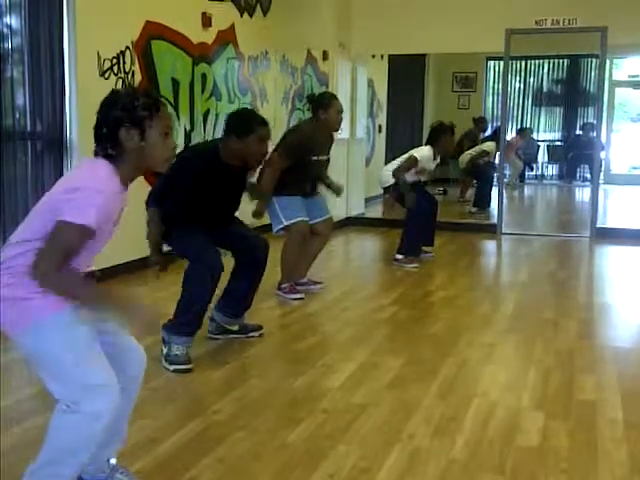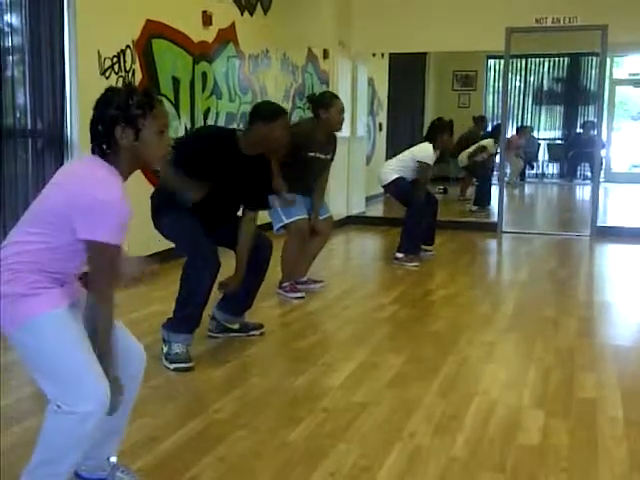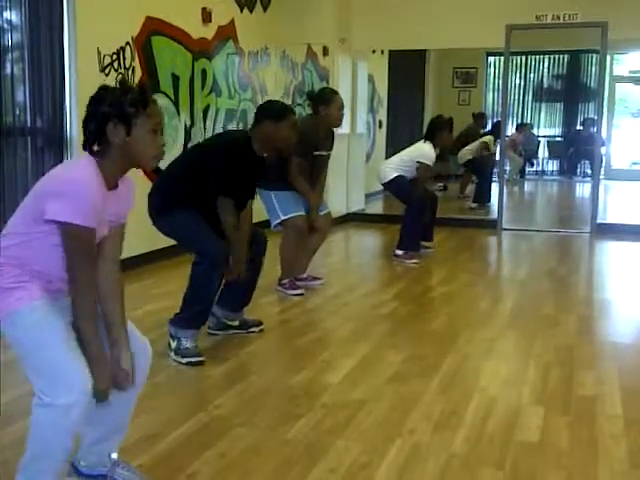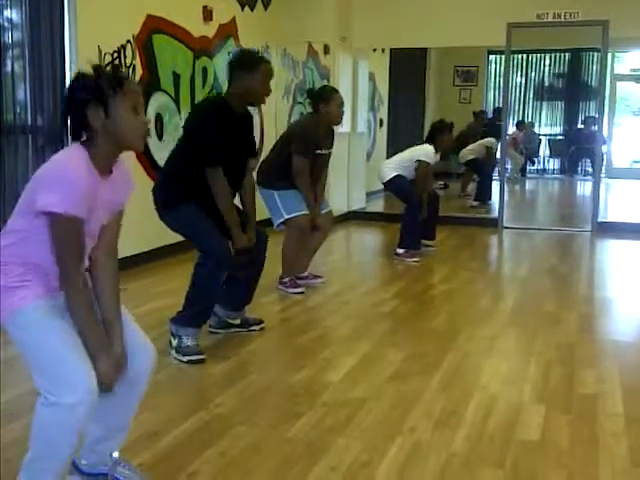
dt=0.3s
person 1, frame 1
left shoulder: (102, 172)
right shoulder: (100, 190)
right elbow: (44, 268)
right wrist: (122, 305)
left hip: (59, 288)
left knee: (129, 363)
right knee: (97, 396)
person 1, frame 2
left shoulder: (92, 169)
right shoulder: (107, 197)
right elbow: (101, 293)
left wrist: (119, 267)
right wrist: (106, 369)
left hip: (54, 285)
left knee: (130, 359)
right knee: (88, 396)
person 1, frame 3
left shoulder: (123, 187)
right shoulder: (78, 184)
left elbow: (107, 266)
right elbow: (82, 279)
left wrist: (120, 347)
right wrist: (97, 359)
left hip: (60, 287)
left knee: (134, 358)
right knee: (70, 389)
person 1, frame 4
left shoulder: (119, 175)
right shoulder: (68, 174)
left elbow: (103, 257)
right elbow: (71, 273)
left wrist: (115, 339)
right wrist: (98, 351)
left hip: (65, 284)
left knee: (138, 357)
right knee: (76, 387)
person 2, frame 1
left shoulder: (244, 160)
right shoulder: (198, 162)
right elbow: (157, 210)
right wrist: (157, 253)
left hip: (213, 215)
right hip: (174, 216)
left knee: (256, 248)
right knee: (208, 262)
left ankle: (226, 320)
right ankle: (176, 339)
person 2, frame 2
left shoulder: (261, 166)
right shoulder: (211, 140)
left elbow: (249, 216)
left wrist: (240, 271)
right wrist: (185, 186)
left hip: (217, 214)
right hip: (175, 208)
left knee: (261, 247)
right knee: (205, 257)
left ankle: (227, 318)
right ankle: (177, 336)
person 2, frame 3
left shoulder: (258, 157)
right shoulder: (229, 148)
left elbow: (245, 207)
right elbow: (226, 207)
left wrist: (242, 255)
right wrist: (237, 258)
left hip: (203, 205)
right hip: (170, 204)
left knee: (255, 242)
right knee: (214, 254)
left ankle: (226, 315)
right ankle: (182, 332)
person 2, frame 4
left shoulder: (245, 119)
right shoulder: (211, 113)
left elbow: (246, 175)
right elbow: (215, 177)
left wrist: (250, 227)
right wrist: (235, 233)
left hip: (207, 195)
right hip: (177, 197)
left knee: (256, 240)
right knee: (218, 251)
left ankle: (227, 313)
right ankle: (184, 330)
person 3, frame 1
left shoulder: (327, 138)
right shoulder: (302, 135)
right elbow: (274, 167)
left wrist: (330, 184)
right wrist: (263, 202)
left hip: (305, 190)
right hip: (281, 189)
left knee: (323, 228)
right knee: (299, 231)
left ankle: (299, 278)
right ankle: (284, 284)
person 3, frame 2
left shoulder: (330, 139)
right shoulder: (301, 132)
left elbow: (323, 175)
left wrist: (316, 209)
right wrist: (282, 192)
left hip: (305, 189)
right hip: (283, 188)
left knee: (323, 227)
right knee: (299, 229)
left ankle: (300, 277)
right ankle: (285, 282)
person 3, frame 3
left shoulder: (328, 134)
right shoulder: (304, 131)
left elbow: (321, 171)
right elbow: (295, 173)
left wrist: (317, 205)
right wrist: (311, 200)
left hip: (302, 186)
right hip: (275, 183)
left knee: (322, 223)
right knee: (297, 225)
left ankle: (299, 274)
right ankle: (284, 280)
person 3, frame 4
left shoulder: (328, 132)
right shoulder: (305, 130)
left elbow: (322, 170)
right elbow: (300, 173)
left wrist: (318, 203)
right wrist: (311, 205)
left hip: (302, 183)
right hip: (276, 181)
left knee: (324, 221)
right knee: (300, 224)
left ankle: (300, 272)
right ankle: (286, 278)
person 4, frame 1
left shoulder: (436, 155)
right shoulder: (425, 153)
left elbow: (421, 175)
right elbow: (397, 171)
right wrist: (407, 194)
left hip: (407, 179)
right hip: (391, 177)
left knee: (430, 204)
right knee: (418, 207)
left ankle: (421, 246)
right ankle: (403, 255)
person 4, frame 2
left shoulder: (433, 149)
right shoulder: (428, 151)
left elbow: (422, 180)
right elbow: (421, 179)
right wrist: (423, 210)
left hip: (404, 176)
right hip: (391, 176)
left knee: (431, 202)
right knee: (418, 205)
left ankle: (423, 244)
right ankle: (403, 253)
person 4, frame 3
left shoulder: (429, 147)
right shoulder: (428, 152)
left elbow: (424, 180)
right elbow: (420, 183)
left wrist: (426, 209)
right wrist: (422, 208)
left hip: (403, 175)
right hip: (390, 174)
left knee: (431, 199)
right knee: (416, 204)
left ankle: (422, 241)
right ankle: (403, 251)
person 4, frame 4
left shoulder: (434, 152)
right shoulder: (428, 152)
left elbow: (427, 181)
right elbow: (419, 183)
left wrist: (424, 208)
right wrist: (421, 207)
left hip: (404, 175)
right hip: (390, 173)
left knee: (432, 198)
right knee: (415, 203)
left ankle: (424, 239)
right ankle: (403, 249)
